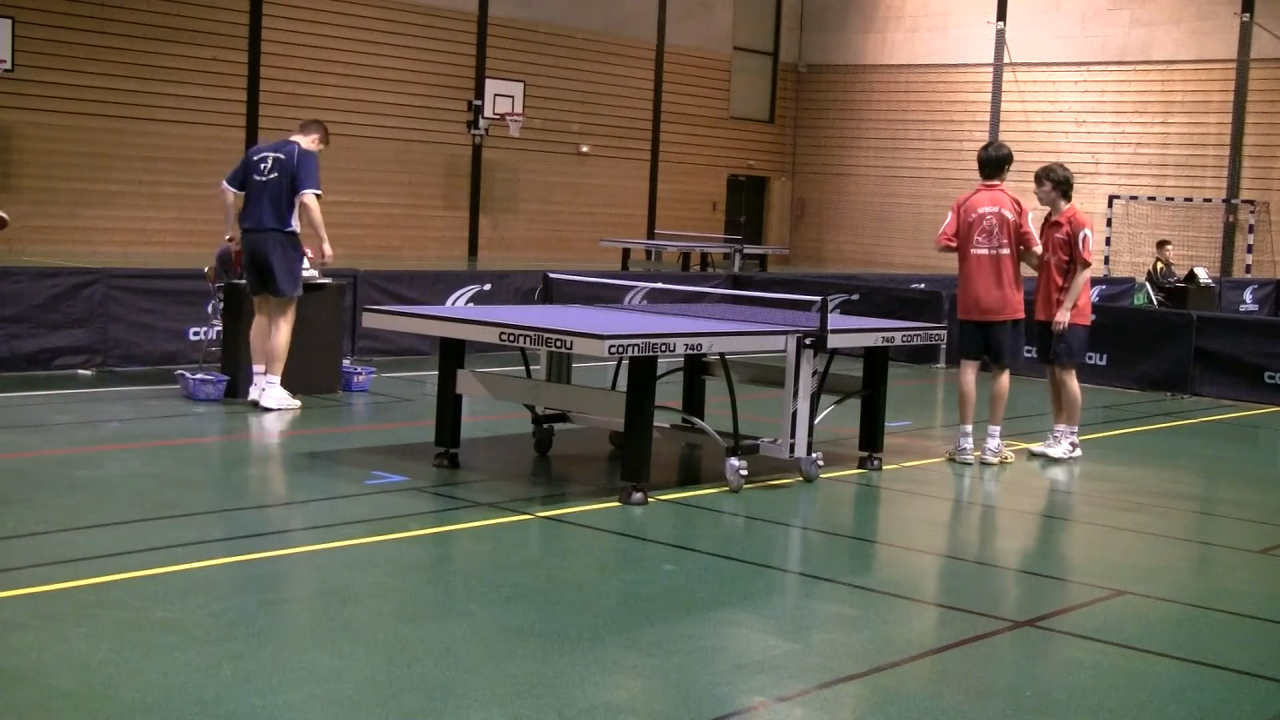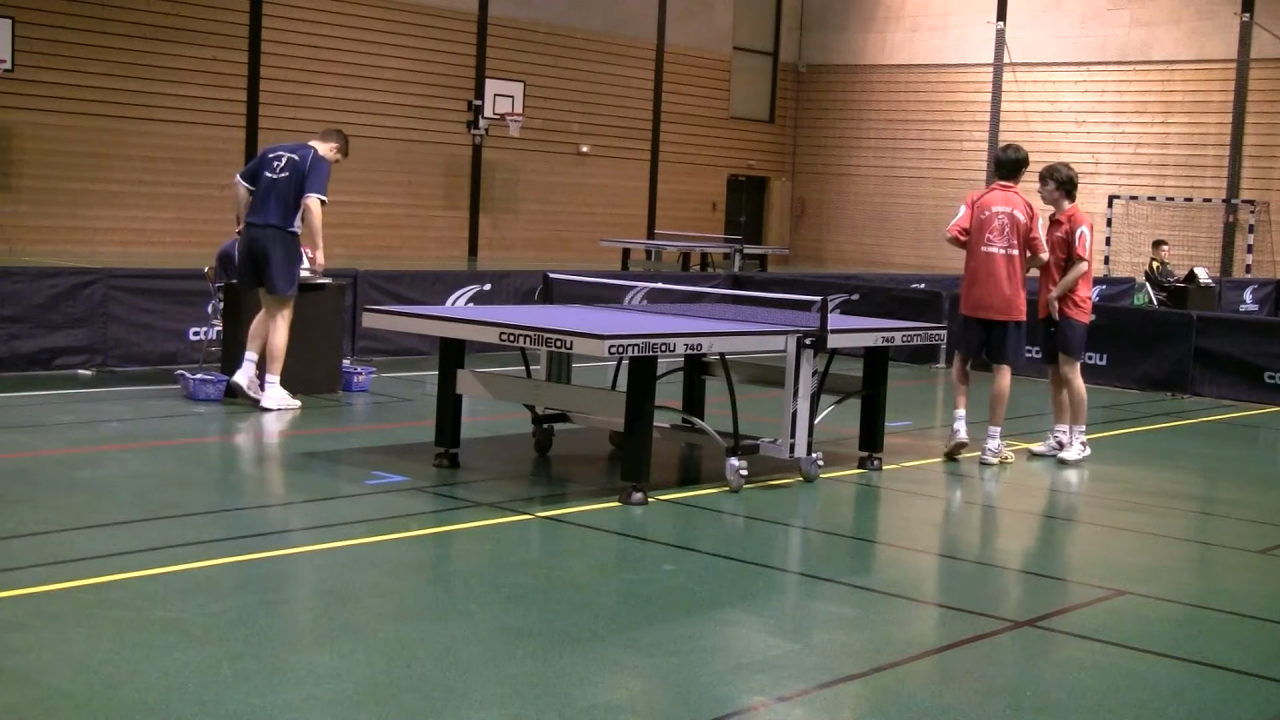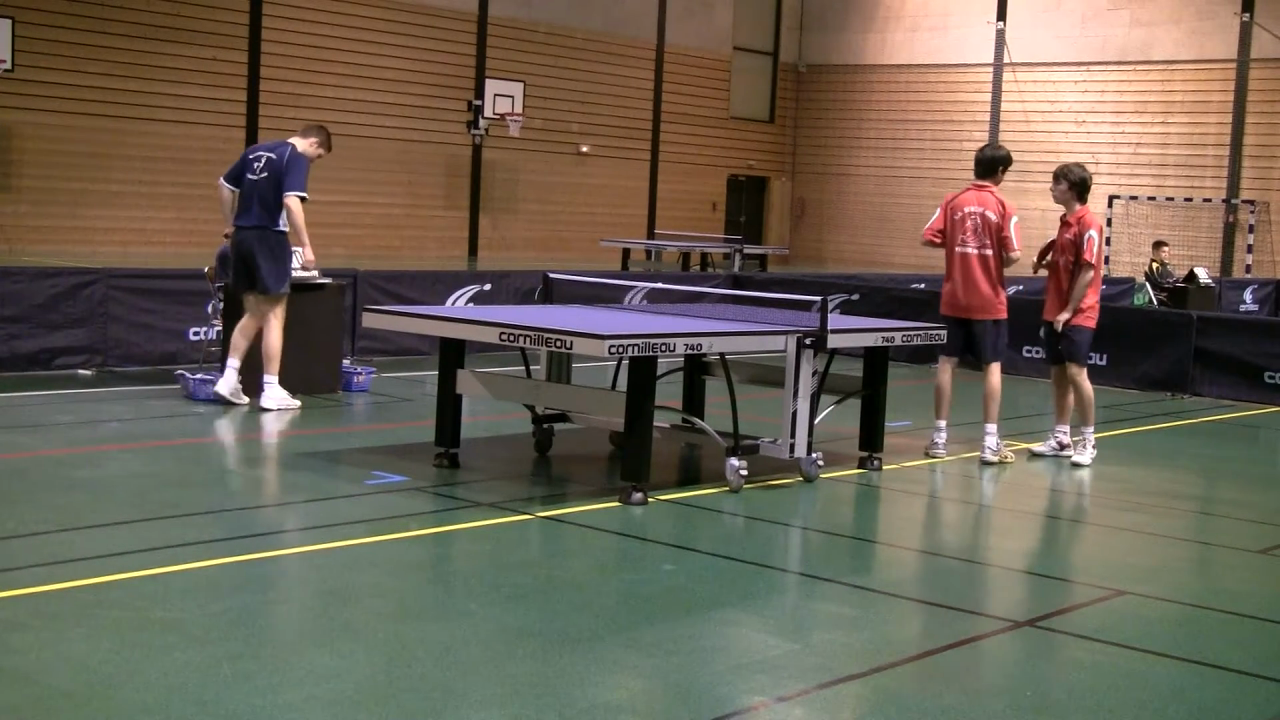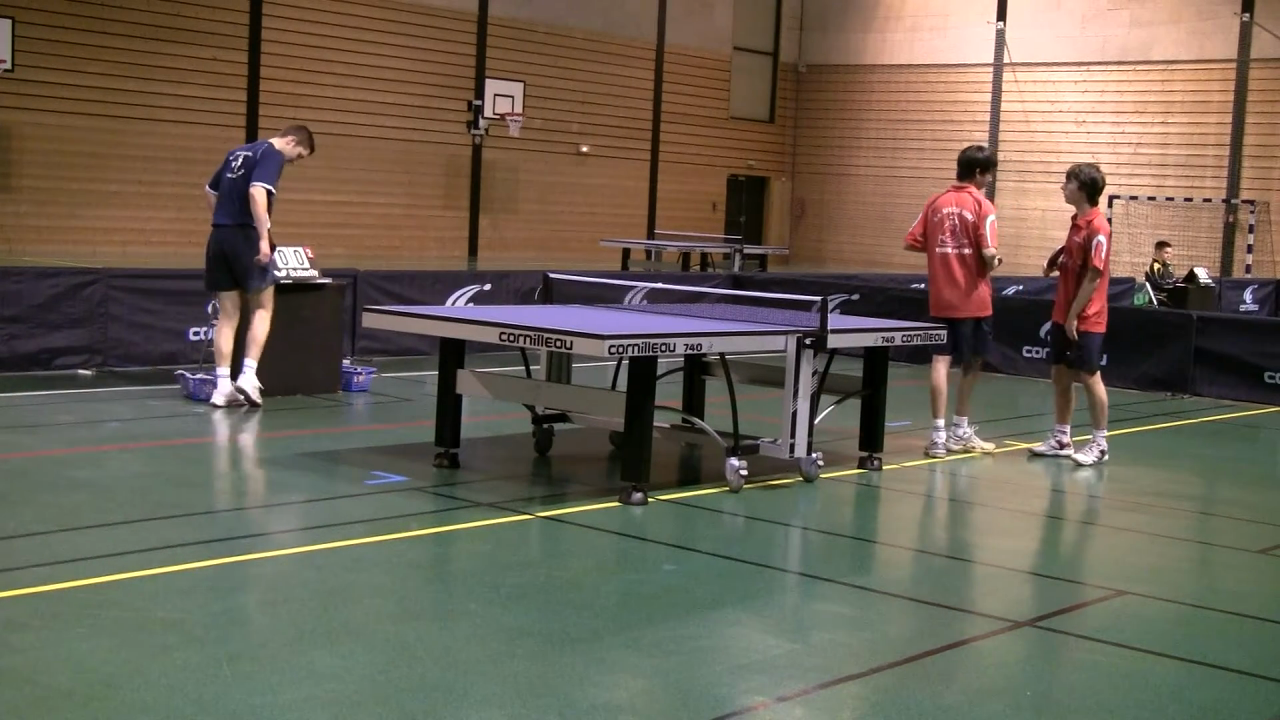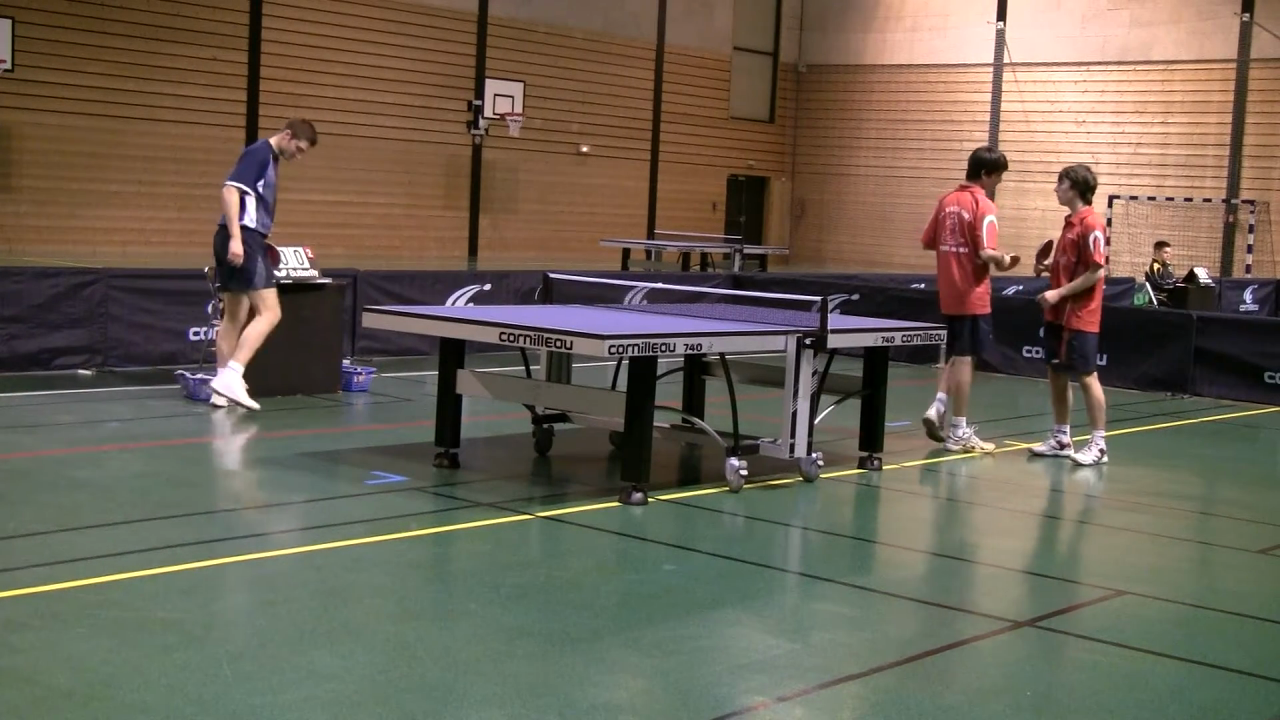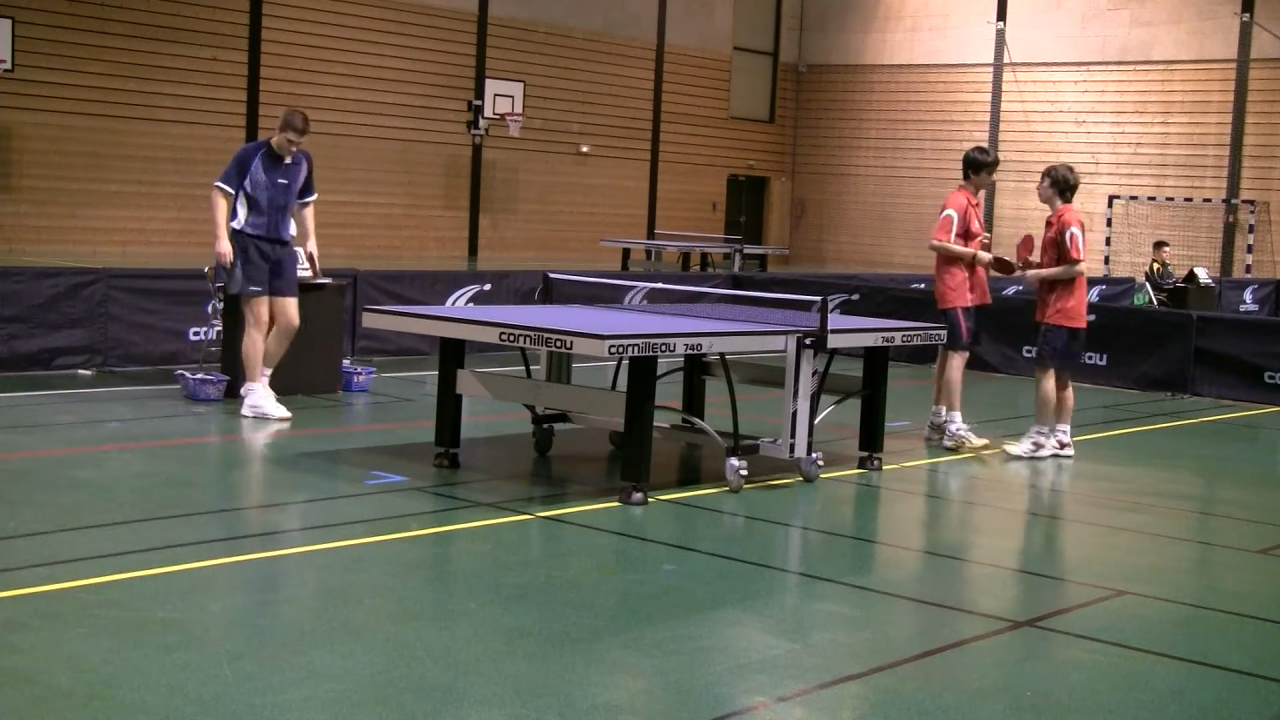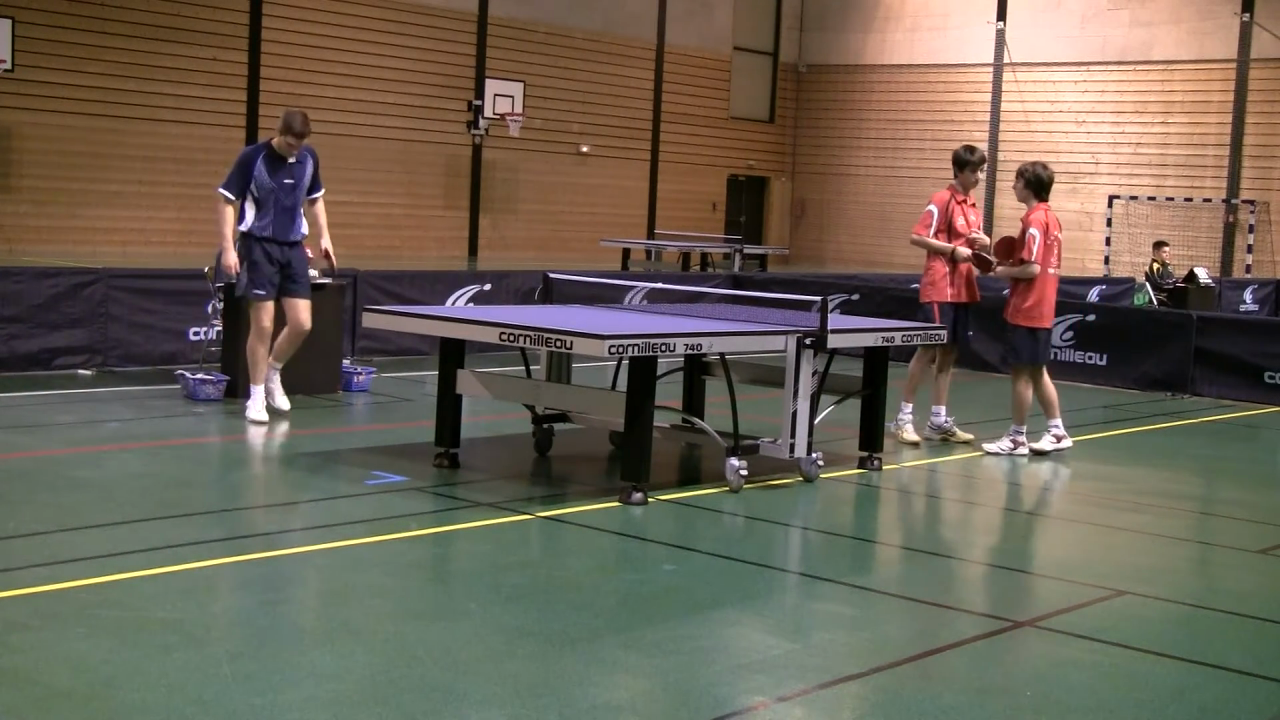
dt=0.5s
person 1, frame 1
left shoulder: (963, 204)
right shoulder: (1016, 205)
left elbow: (943, 243)
right elbow: (1034, 250)
right wrist: (1015, 255)
left hip: (971, 301)
right hip: (1006, 303)
left knee: (969, 367)
right knee: (1001, 370)
left ankle: (965, 442)
right ankle: (992, 444)
person 1, frame 2
left shoulder: (976, 200)
right shoulder: (1027, 208)
left elbow: (952, 235)
right elbow: (1041, 257)
left wrist: (975, 245)
left hip: (975, 299)
right hip: (1009, 303)
left knee: (961, 360)
right knee: (1002, 369)
left ankle: (960, 426)
right ankle: (992, 444)
person 1, frame 3
left shoulder: (953, 201)
right shoulder: (1003, 206)
left elbow: (929, 238)
right elbow: (1013, 255)
right wrist: (999, 260)
left hip: (954, 299)
right hip: (989, 301)
left knee: (946, 363)
right knee: (993, 367)
left ankle: (939, 436)
right ankle: (991, 441)
person 1, frame 4
left shoulder: (936, 203)
right shoulder: (982, 205)
left elbow: (911, 243)
right elbow: (989, 252)
right wrist: (993, 263)
left hip: (941, 299)
right hip: (973, 299)
left knee: (941, 361)
right knee: (972, 364)
left ankle: (939, 436)
right ankle: (959, 431)
person 1, frame 5
left shoulder: (946, 200)
right shoulder: (983, 206)
left elbow: (928, 242)
right elbow: (985, 253)
right wrist: (1002, 259)
left hip: (949, 293)
right hip: (972, 295)
left knee: (955, 357)
right knee: (966, 359)
left ankle: (937, 409)
right ankle: (958, 433)
person 1, frame 6
left shoulder: (971, 203)
right shoulder: (958, 202)
right elbow: (936, 243)
left wrist: (981, 245)
right wrist: (976, 254)
left hip: (965, 289)
right hip: (956, 290)
left knee: (948, 352)
right knee: (958, 354)
left ankle: (938, 421)
right ankle: (955, 428)
person 1, frame 7
left shoulder: (973, 206)
right shoulder: (942, 200)
right elbow: (917, 237)
left wrist: (982, 242)
right wrist: (953, 250)
left hip: (963, 289)
right hip: (939, 288)
left knee: (948, 352)
right knee: (927, 350)
left ankle: (938, 421)
right ankle: (904, 417)
person 2, frame 1
left shoulder: (1079, 222)
right shoulder: (1048, 222)
left elbow: (1084, 270)
left wrist: (1066, 308)
left hip: (1070, 313)
right hip: (1046, 311)
left knee: (1065, 372)
right knee: (1053, 373)
left ankle: (1071, 440)
right ankle: (1057, 435)
person 2, frame 2
left shoulder: (1079, 221)
right shoulder: (1054, 221)
left elbow: (1081, 265)
left wrist: (1054, 294)
left hip: (1071, 307)
right hip: (1051, 307)
left knee: (1070, 370)
right knee: (1054, 373)
left ankle: (1079, 439)
right ankle: (1059, 436)
person 2, frame 3
left shoulder: (1089, 224)
right shoulder: (1065, 222)
left elbow: (1087, 271)
left wrist: (1070, 310)
right wrist: (1044, 263)
left hip: (1078, 313)
right hip: (1055, 312)
left knee: (1075, 372)
right knee: (1058, 375)
left ankle: (1088, 440)
right ankle: (1061, 438)
person 2, frame 4
left shoulder: (1098, 227)
right shoulder: (1077, 222)
left elbow: (1094, 277)
left wrist: (1075, 316)
right wrist: (1057, 266)
left hip: (1085, 318)
right hip: (1063, 314)
left knee: (1089, 377)
right knee: (1060, 375)
left ankle: (1099, 444)
right ankle: (1061, 439)
person 2, frame 5
left shoulder: (1091, 224)
right shoulder: (1070, 223)
left elbow: (1097, 272)
left wrist: (1059, 292)
right wrist: (1049, 267)
left hip: (1080, 317)
right hip: (1058, 315)
left knee: (1086, 377)
right knee: (1057, 375)
left ankle: (1098, 444)
right ankle: (1061, 439)
person 2, frame 6
left shoulder: (1069, 221)
right shoulder: (1056, 220)
left elbow: (1078, 267)
left wrist: (1039, 274)
right wrist: (1034, 266)
left hip: (1062, 313)
right hip: (1055, 311)
left knee: (1045, 372)
right knee: (1059, 375)
left ankle: (1039, 438)
right ankle: (1061, 438)
person 2, frame 7
left shoulder: (1033, 220)
right shoulder: (1050, 218)
left elbow: (1031, 268)
left wrist: (1004, 272)
right wrist: (1011, 265)
left hip: (1025, 311)
right hip: (1041, 310)
left knee: (1021, 372)
right knee: (1037, 372)
left ankle: (1017, 438)
right ankle: (1057, 431)
person 3, frame 1
left shoulder: (256, 153)
right shoulder: (304, 157)
left elbow: (228, 190)
right elbow: (307, 200)
left wrist: (234, 231)
right wrist: (324, 241)
left hip: (251, 240)
right hip: (280, 240)
left knee: (263, 315)
right knee: (282, 317)
left ankle: (258, 384)
right ankle: (273, 390)
person 3, frame 2
left shoulder: (272, 151)
right shoulder: (318, 161)
left elbow: (240, 183)
right elbow: (311, 204)
left wrist: (243, 223)
right wrist: (318, 249)
left hip: (252, 236)
right hip: (280, 239)
left knee: (268, 310)
right knee: (280, 316)
left ankle: (247, 371)
right ankle: (272, 390)
person 3, frame 3
left shoulder: (255, 151)
right shoulder: (296, 159)
left elbow: (225, 186)
right elbow: (291, 202)
left wrist: (232, 225)
right wrist: (306, 245)
left hip: (242, 238)
right hip: (269, 240)
left knee: (254, 314)
right knee: (274, 317)
left ankle: (229, 379)
right ankle: (271, 390)
person 3, frame 4
left shoulder: (237, 153)
right shoulder: (272, 155)
left elbow: (212, 191)
right elbow: (257, 192)
right wrist: (264, 238)
left hip: (219, 237)
right hip: (245, 236)
left knee: (227, 316)
right knee: (262, 308)
left ankle: (223, 386)
right ankle: (248, 375)
person 3, frame 5
left shoulder: (270, 159)
right shoulder: (258, 153)
right elbow: (230, 191)
left wrist: (262, 237)
right wrist: (236, 239)
left hip: (249, 240)
right hip: (244, 240)
left knee: (234, 316)
right knee: (269, 313)
left ankle: (225, 386)
right ankle: (231, 379)
person 3, frame 6
left shoulder: (304, 162)
right shoulder: (250, 154)
left elbow: (305, 203)
right elbow: (220, 193)
left wrist: (310, 239)
right wrist: (222, 237)
left hip: (282, 246)
right hip: (249, 243)
left knee: (289, 322)
right knee: (258, 322)
left ankle: (260, 382)
right ankle: (254, 397)
person 3, frame 7
left shoulder: (309, 158)
right shoulder: (252, 158)
left elbow: (313, 199)
right elbow: (226, 202)
left wrist: (324, 236)
right wrist: (227, 247)
left hip: (293, 248)
right hip: (258, 246)
left knee: (301, 324)
right knee: (262, 326)
left ankle: (272, 374)
right ankle: (257, 396)
